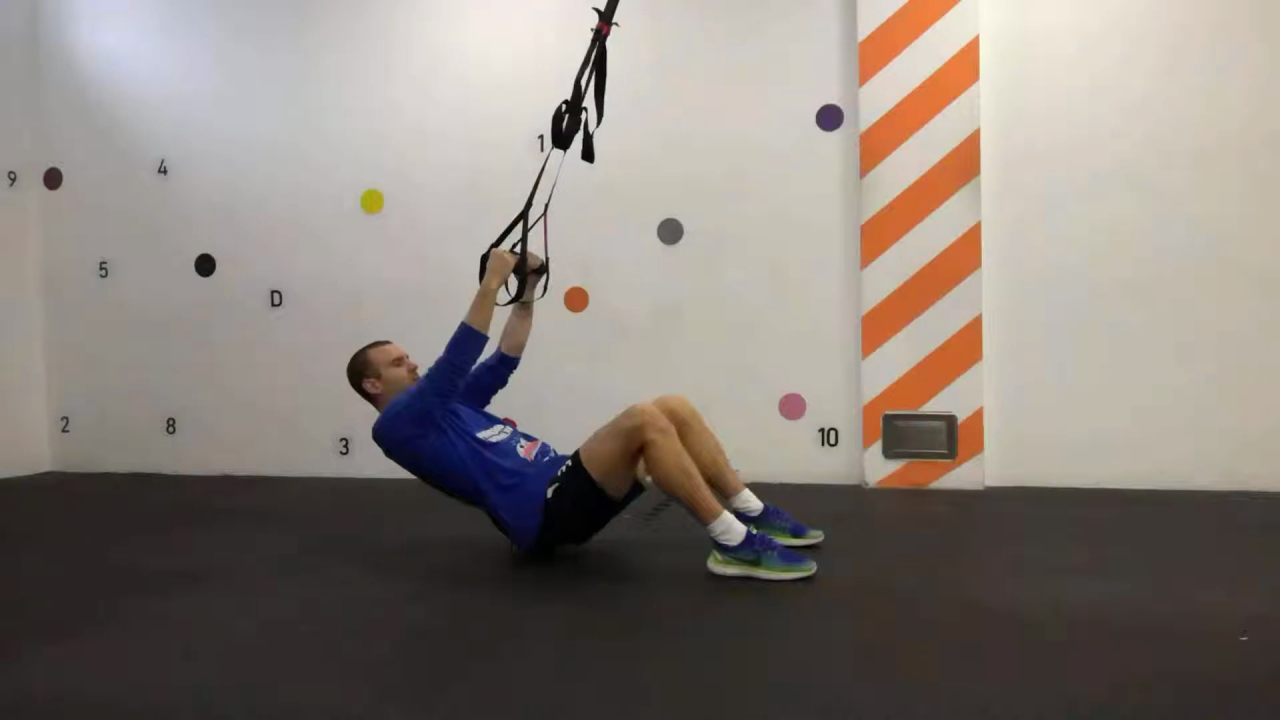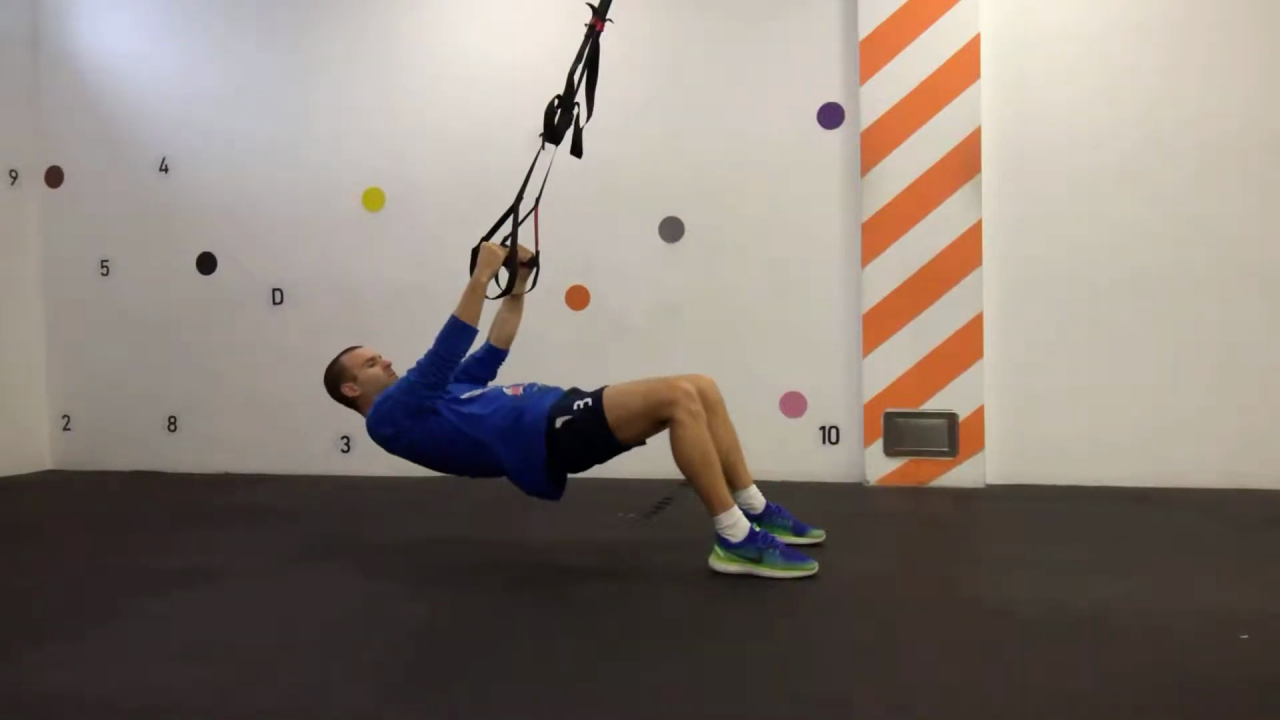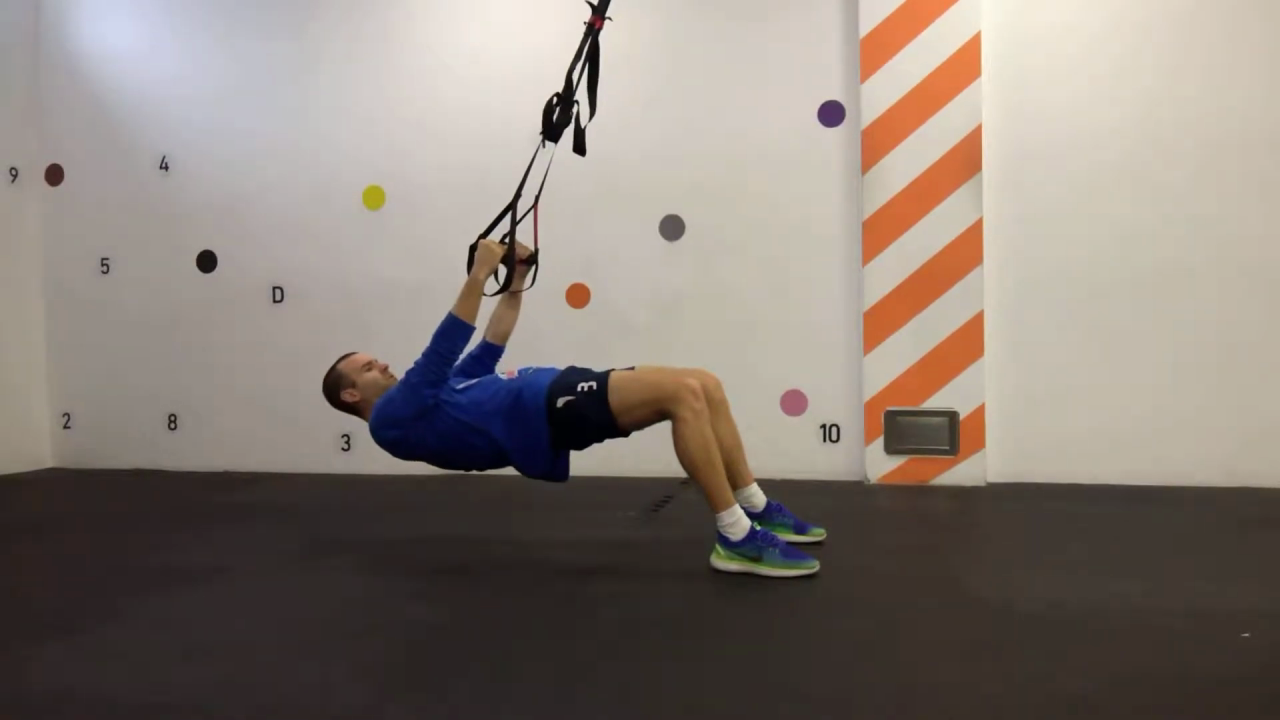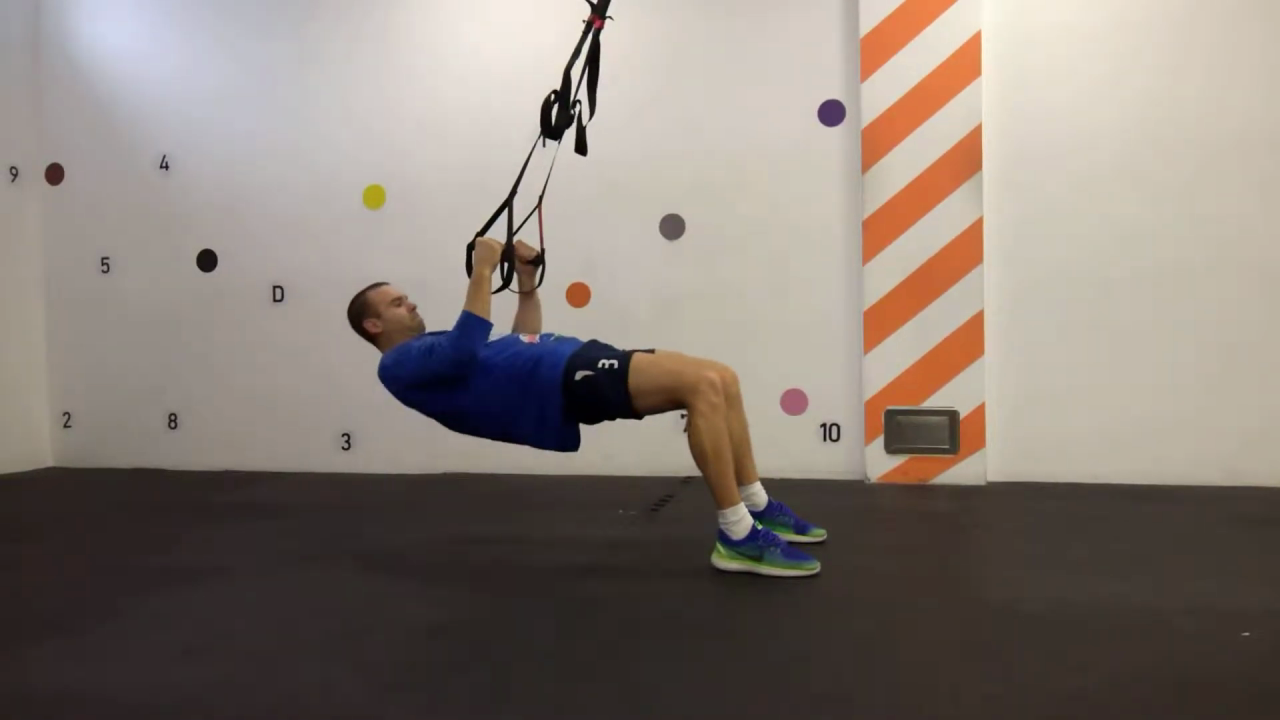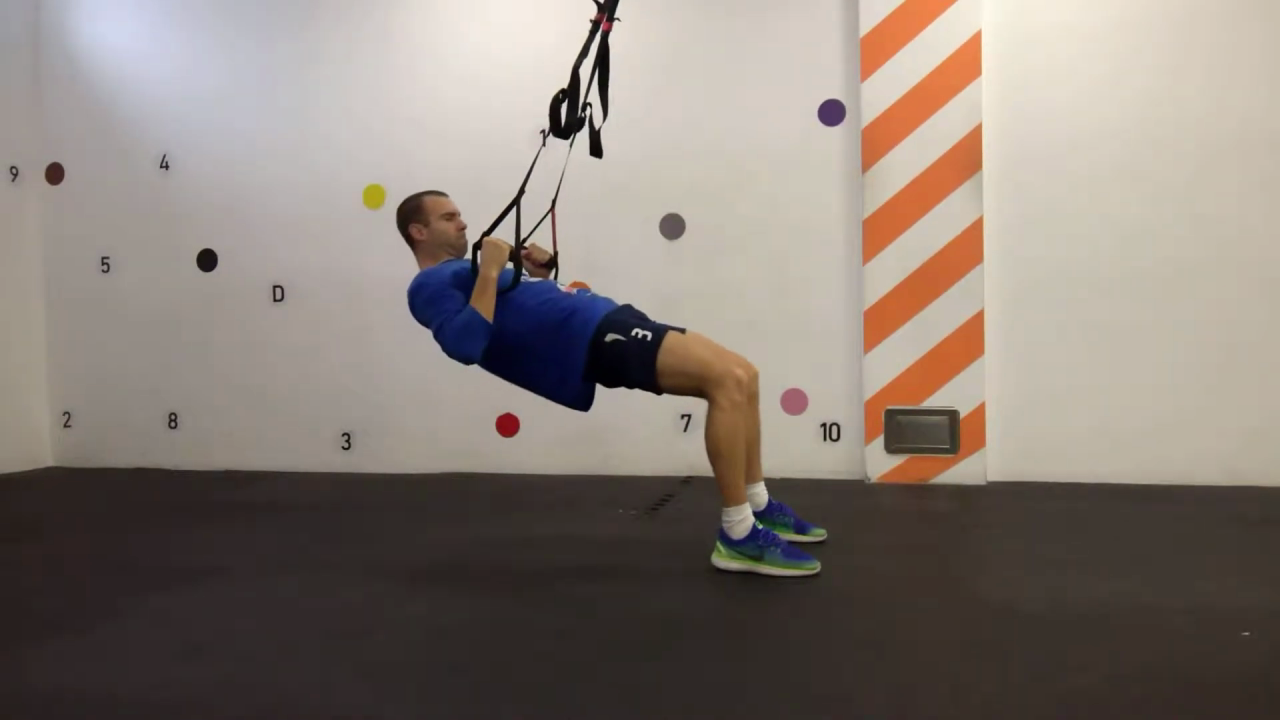
dt=0.7s
person 1, frame 1
left shoulder: (445, 407)
right shoulder: (398, 427)
left elbow: (501, 363)
right elbow: (452, 365)
left wrist: (525, 293)
right wrist: (489, 286)
left hip: (562, 485)
right hip: (546, 511)
left knee: (673, 409)
right knee: (644, 420)
left ankle: (756, 516)
right ankle: (734, 543)
person 1, frame 2
left shoulder: (427, 399)
right shoulder: (389, 420)
left elbow: (490, 355)
right elbow: (441, 358)
left wrist: (516, 286)
right wrist: (480, 278)
left hip: (557, 416)
right hip: (546, 434)
left knee: (700, 390)
right knee: (680, 397)
left ankle: (757, 511)
right ankle: (736, 540)
person 1, frame 3
left shoulder: (427, 398)
right shoulder: (393, 421)
left elbow: (487, 350)
right elbow: (440, 353)
left wrist: (515, 282)
right wrist: (478, 275)
left hip: (556, 395)
right hip: (546, 414)
left knee: (704, 386)
right knee: (684, 393)
left ankle: (757, 511)
right ankle: (737, 538)
person 1, frame 4
left shoulder: (432, 349)
right shoulder: (401, 368)
left elbow: (522, 344)
right elbow: (467, 349)
left wrist: (526, 280)
right wrist: (481, 272)
left hip: (572, 363)
right hip: (561, 381)
left knee: (721, 380)
right knee: (705, 385)
left ankle: (758, 508)
right ankle: (738, 537)
person 1, frame 5
left shoulder: (457, 275)
right shoulder: (430, 287)
right elbow: (466, 345)
left wrist: (539, 276)
right wrist: (489, 271)
left hip: (603, 321)
right hip: (588, 339)
left knee: (741, 376)
right knee: (729, 381)
left ankle: (758, 506)
right ankle: (739, 536)
